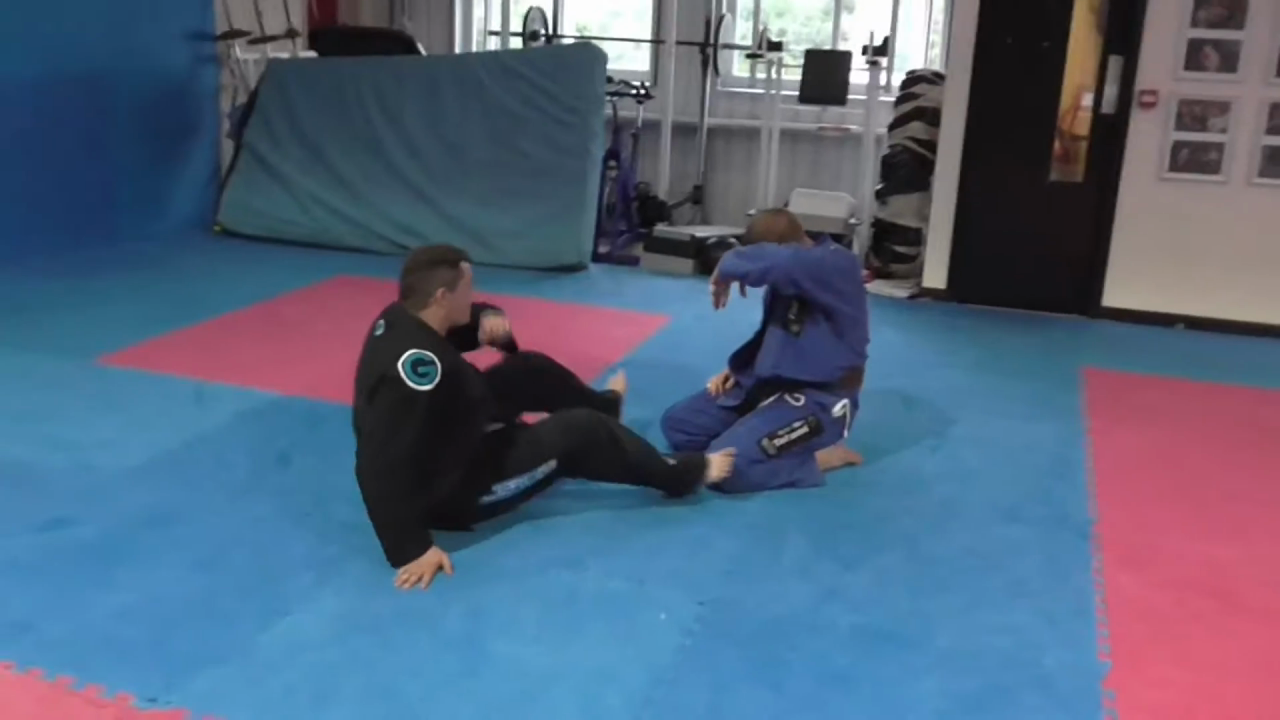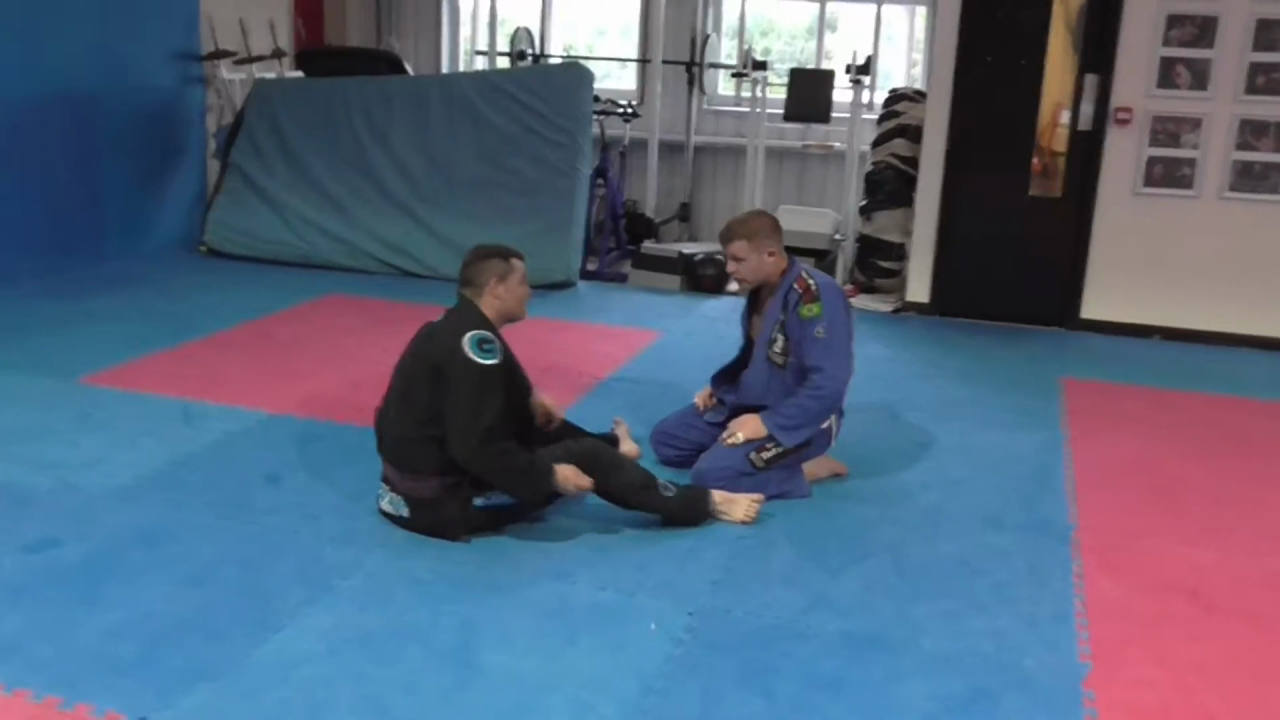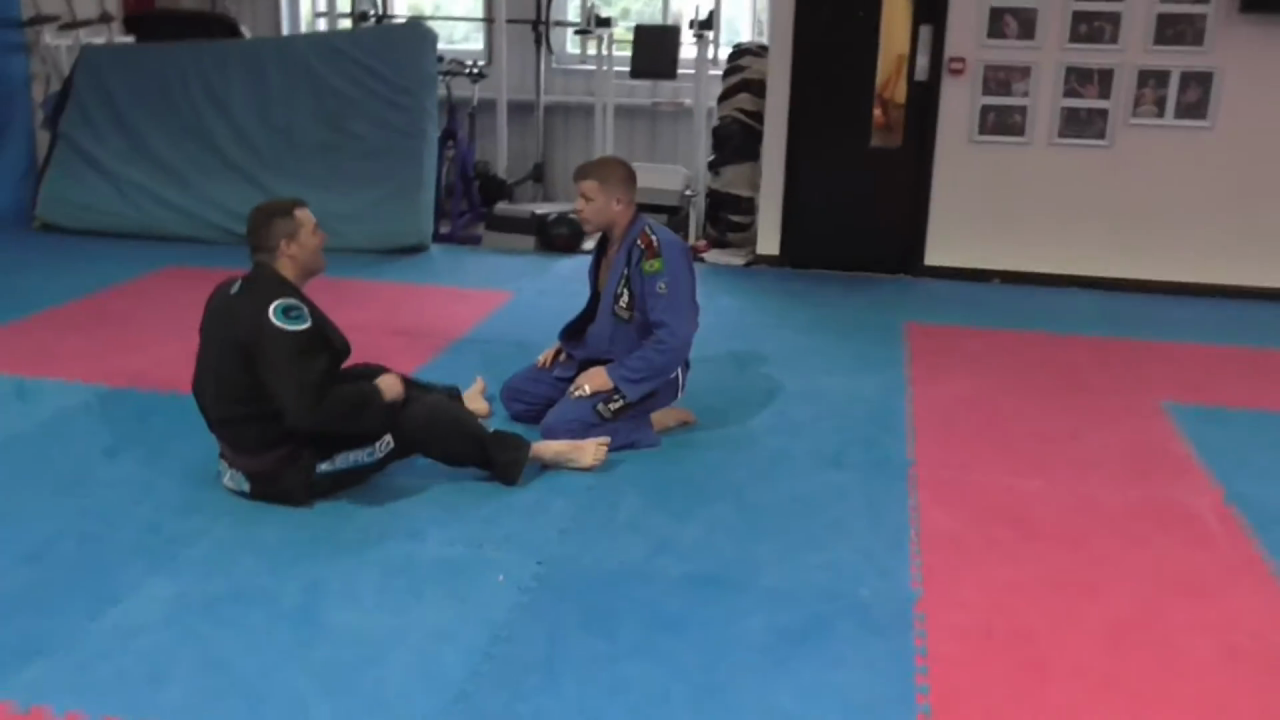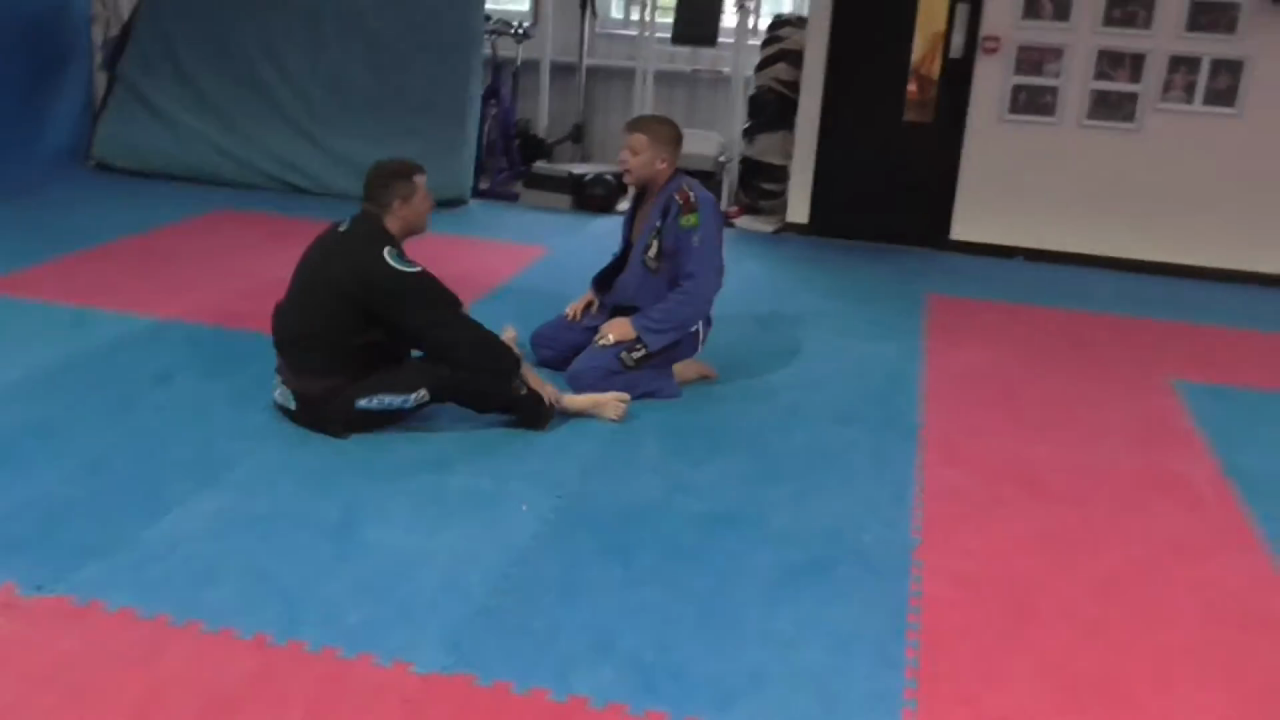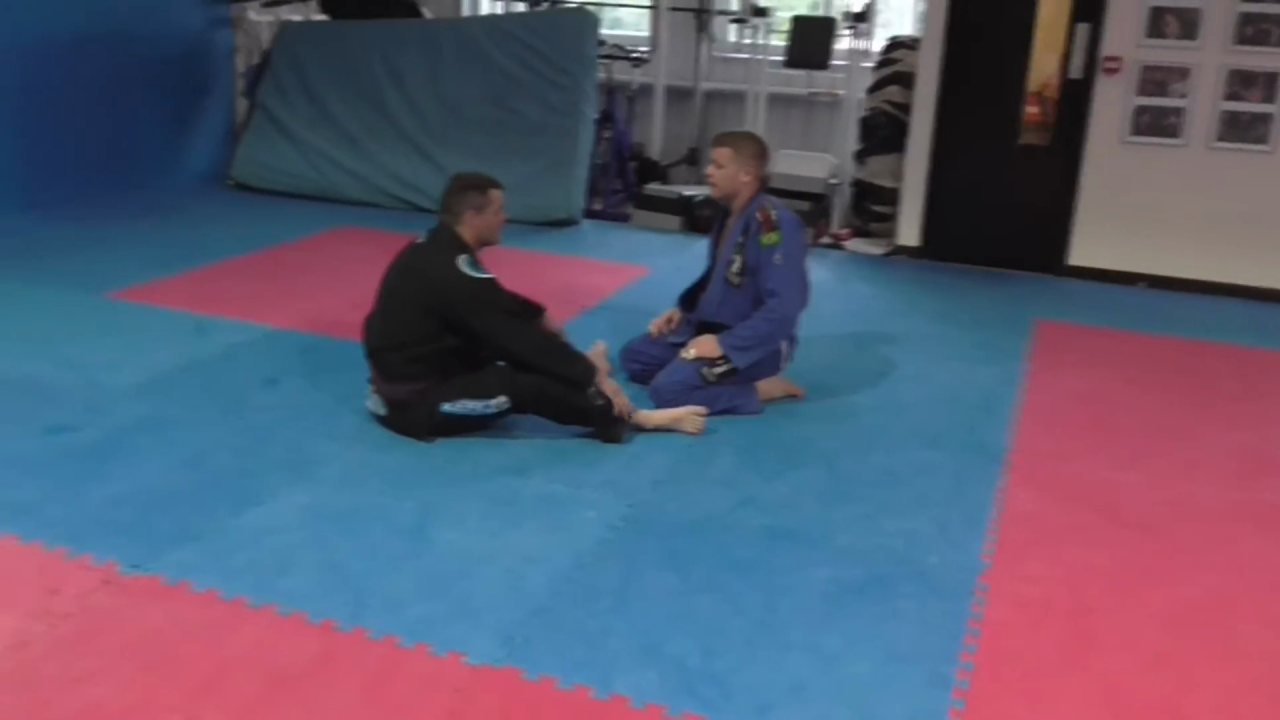
dt=1s
person 1, frame 1
left shoulder: (401, 318)
right shoulder: (418, 363)
left elbow: (460, 334)
right elbow: (381, 469)
left wrist: (494, 327)
right wrist: (412, 548)
left hip: (444, 441)
right hip: (449, 488)
left knee: (526, 368)
right knee: (581, 433)
left ankle: (606, 404)
right ankle: (688, 473)
person 1, frame 2
left shoulder: (451, 325)
right shoulder: (476, 343)
right elbow: (478, 448)
left wrist: (528, 403)
right wrist: (550, 475)
left hip: (416, 473)
right hip: (445, 498)
left knee: (528, 422)
right knee: (586, 459)
left ankle: (609, 447)
right ankle: (701, 504)
person 1, frame 3
left shoulder: (232, 293)
right shoulder: (281, 312)
right elbow: (313, 410)
right wrist: (379, 394)
left hip: (248, 441)
right hip: (283, 466)
left knee: (367, 377)
right knee: (417, 418)
left ankle: (455, 403)
right ankle: (534, 452)
person 1, frame 4
left shoulder: (352, 234)
right shoulder: (379, 263)
left elbow: (421, 290)
right elbow: (447, 327)
right wrist: (518, 368)
left hip: (306, 376)
right hip: (328, 398)
right knee: (448, 372)
left ankle: (488, 351)
right ankle: (560, 405)
person 1, frame 5
left shoulder: (432, 248)
right shoulder: (454, 271)
left elbow: (494, 305)
right elbow: (520, 335)
left wrist: (538, 315)
right wrist: (594, 376)
left hip: (400, 383)
right hip: (417, 403)
right knee: (531, 383)
right ankle: (634, 418)
person 2, frame 1
left shoulder: (838, 266)
right shoulder: (787, 277)
left elbow: (780, 262)
left wrist: (730, 263)
right wrist: (738, 368)
left hip: (818, 401)
right hip: (770, 384)
right knee: (677, 424)
left ankle: (820, 456)
right ankle: (783, 444)
person 2, frame 2
left shoulder: (818, 296)
right shoulder: (761, 289)
left elbow: (829, 383)
left wrist: (770, 423)
right wrist: (719, 385)
left hip: (796, 421)
left knee: (711, 475)
right knee: (665, 438)
left ankle: (807, 468)
right ankle: (768, 456)
person 2, frame 3
left shoulder: (660, 251)
right shoulder: (608, 241)
left elbow: (674, 338)
left wrist: (615, 375)
right wrist: (568, 342)
left hip: (643, 373)
right hip: (597, 358)
left knee: (560, 428)
right knee: (515, 395)
left ankle: (656, 418)
person 2, frame 4
left shoulder: (692, 206)
right shoulder: (644, 194)
left elbow: (698, 290)
left wrist: (638, 325)
right wrist: (599, 291)
left hip: (668, 325)
right hip: (625, 308)
left knee: (586, 376)
right knee: (544, 343)
left ankle: (677, 370)
right ankle: (644, 359)
person 2, frame 5
left shoulder: (775, 224)
right shoulder: (732, 215)
left elbow: (782, 309)
left wrist: (725, 344)
right wrist: (684, 308)
left hip: (754, 343)
right hip: (711, 326)
left knee: (668, 389)
right knee: (634, 357)
left ankle: (763, 388)
